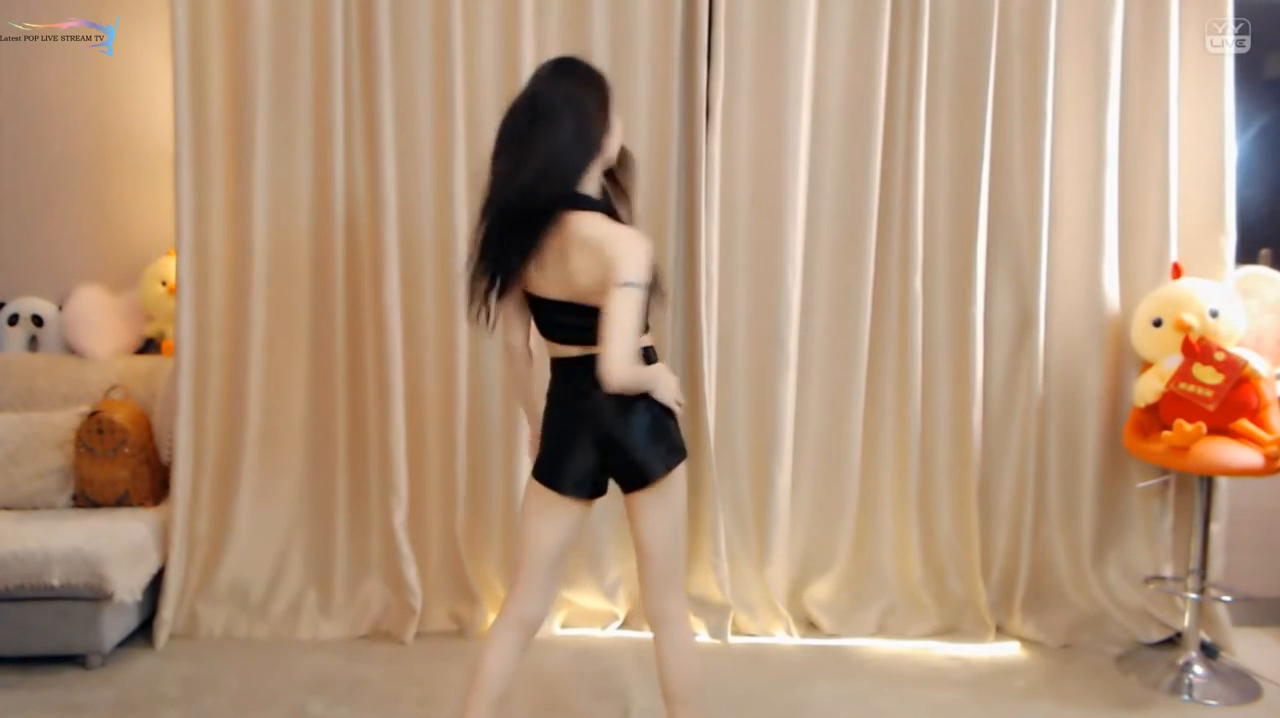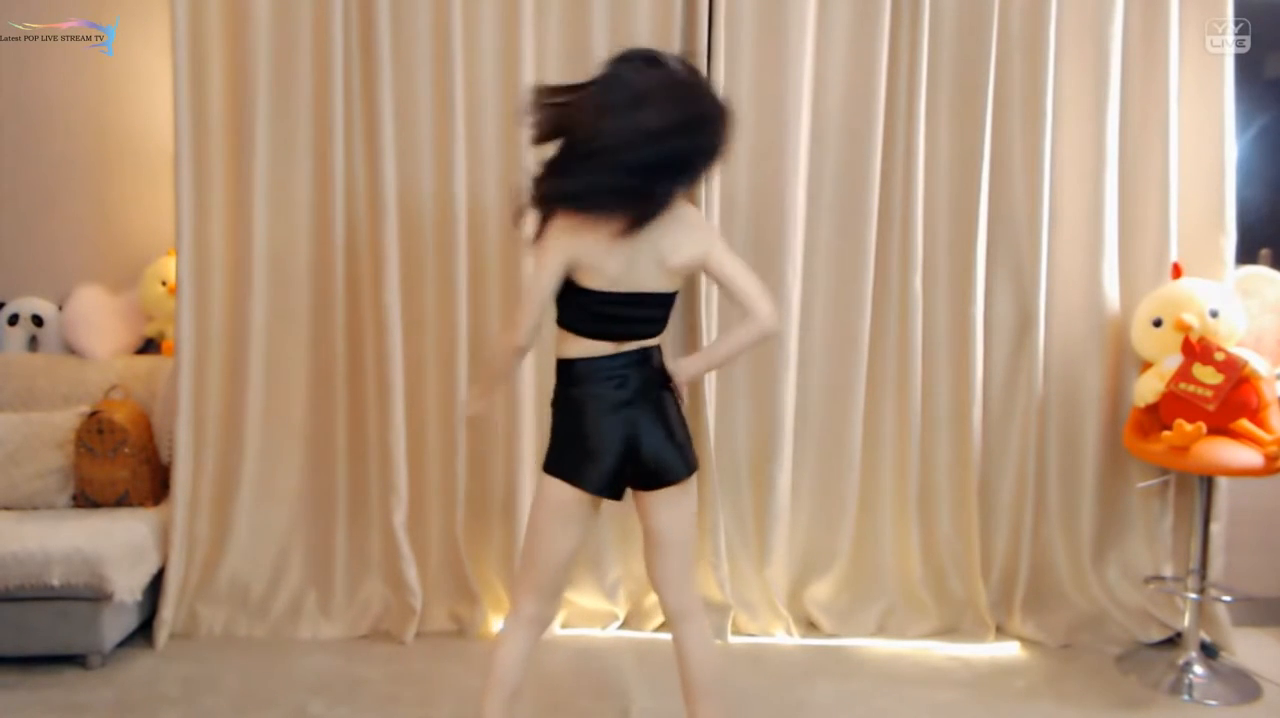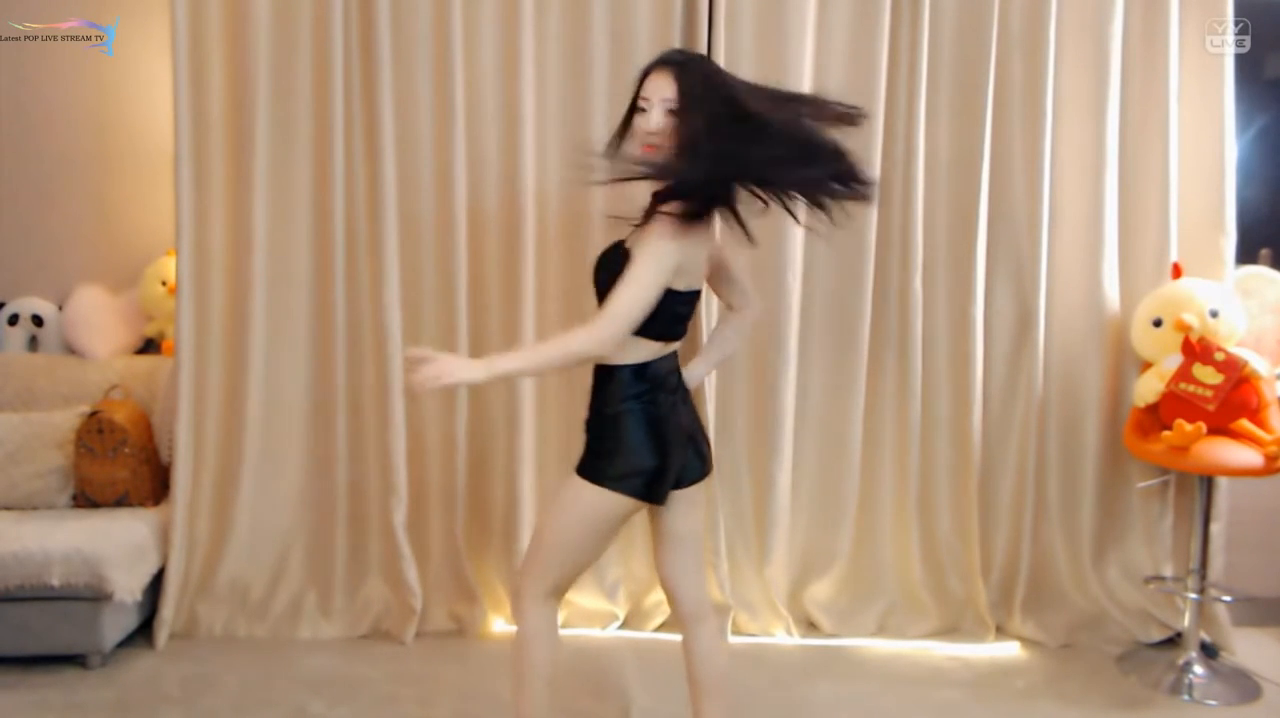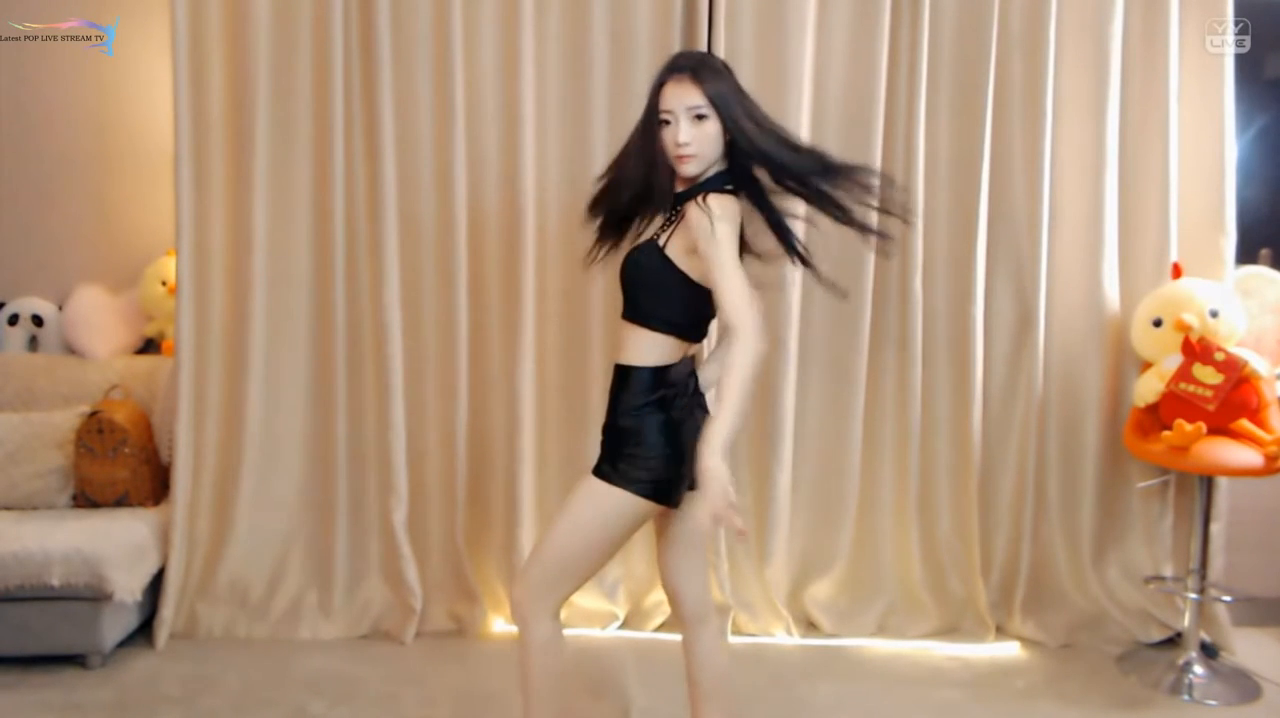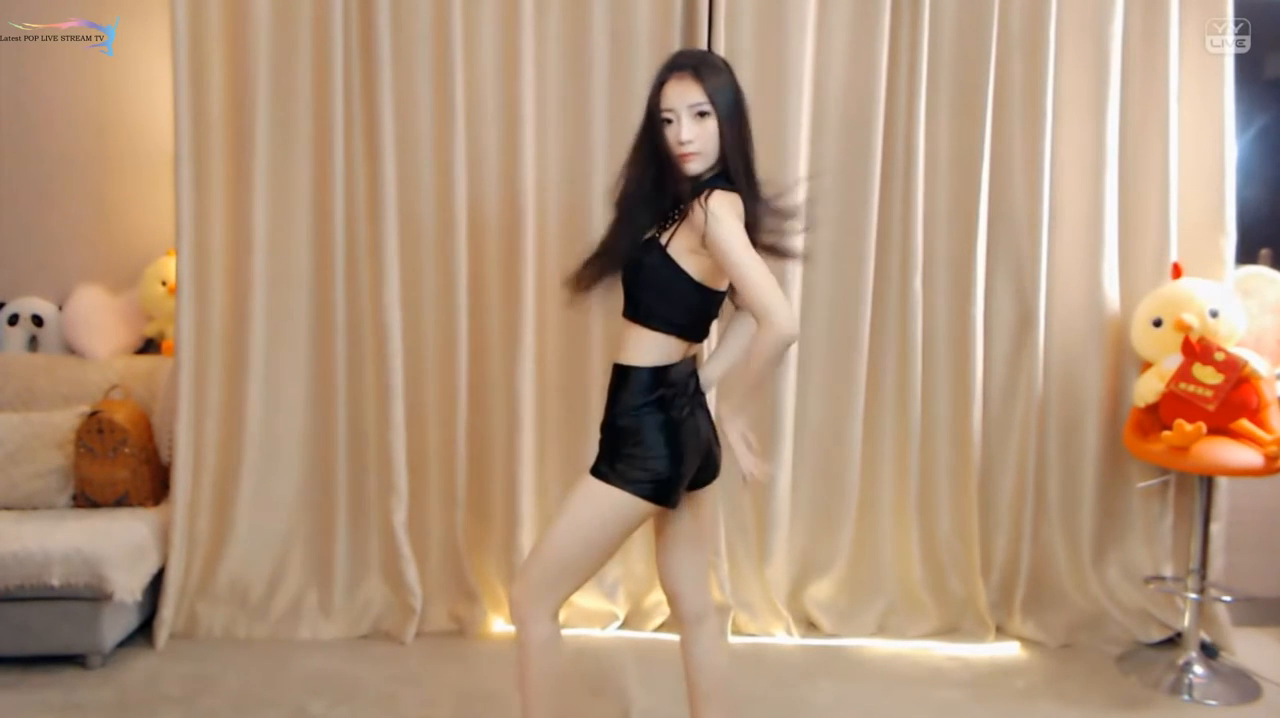
dt=0.2s
person 1, frame 1
left shoulder: (520, 226)
right shoulder: (624, 243)
left elbow: (514, 338)
right elbow: (617, 372)
right wrist: (654, 382)
left hip: (566, 422)
right hip: (641, 422)
left knee: (522, 608)
right knee: (667, 607)
person 1, frame 2
left shoulder: (572, 225)
right shoulder: (687, 227)
left elbow: (521, 335)
right elbow: (763, 316)
left wrist: (486, 387)
right wrist: (689, 367)
left hip: (587, 423)
right hip: (657, 413)
left knee: (530, 604)
right knee: (681, 600)
person 1, frame 3
left shoulder: (675, 219)
right shoulder: (697, 212)
left elbow: (608, 331)
right elbow: (744, 307)
left wrist: (479, 367)
left hip: (634, 424)
right hip: (673, 417)
left knee: (536, 595)
right knee: (690, 599)
person 1, frame 4
left shoulder: (710, 210)
right shoulder: (696, 207)
left elbow: (744, 324)
right elbow: (748, 321)
left wrist: (711, 446)
right wrist: (701, 387)
left hip: (649, 428)
right hip: (677, 416)
left knee: (533, 595)
right knee: (692, 603)
person 1, frame 5
left shoulder: (715, 208)
right shoulder: (692, 205)
left elbow: (781, 323)
right elbow: (750, 314)
left wrist: (735, 415)
right wrist: (701, 379)
left hip: (647, 429)
right hip: (680, 422)
left knee: (530, 598)
right knee: (693, 604)
